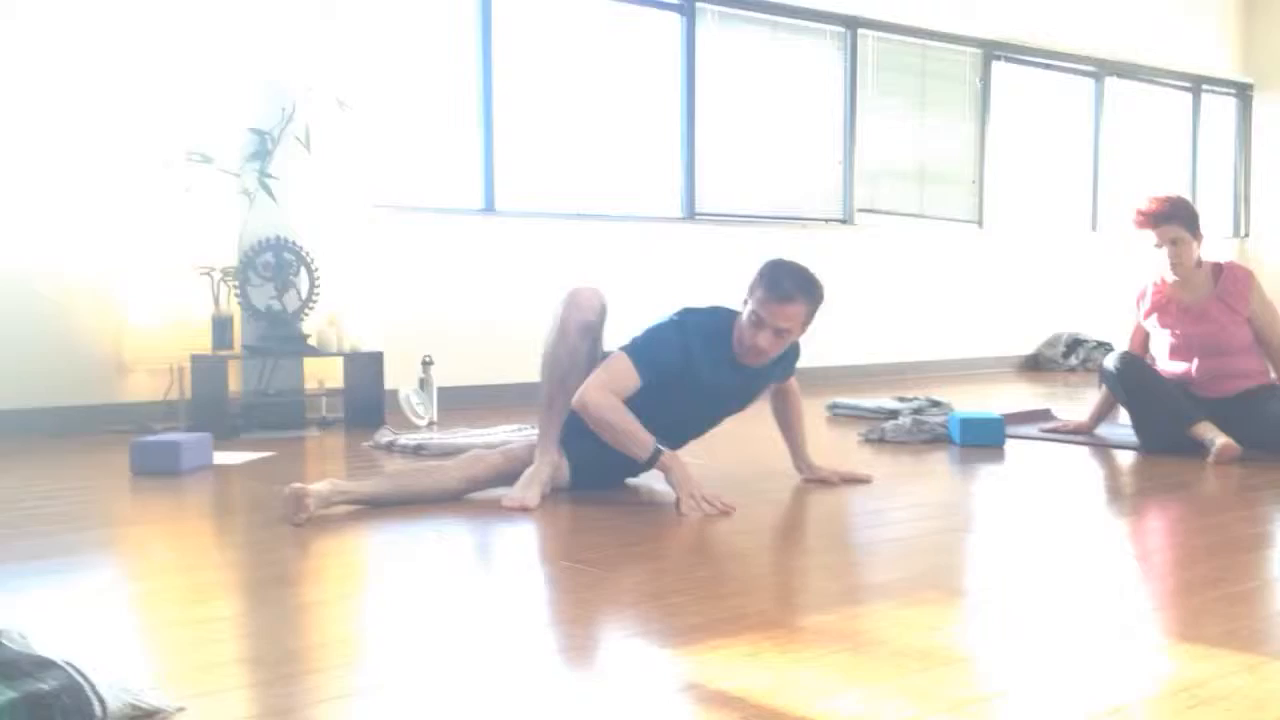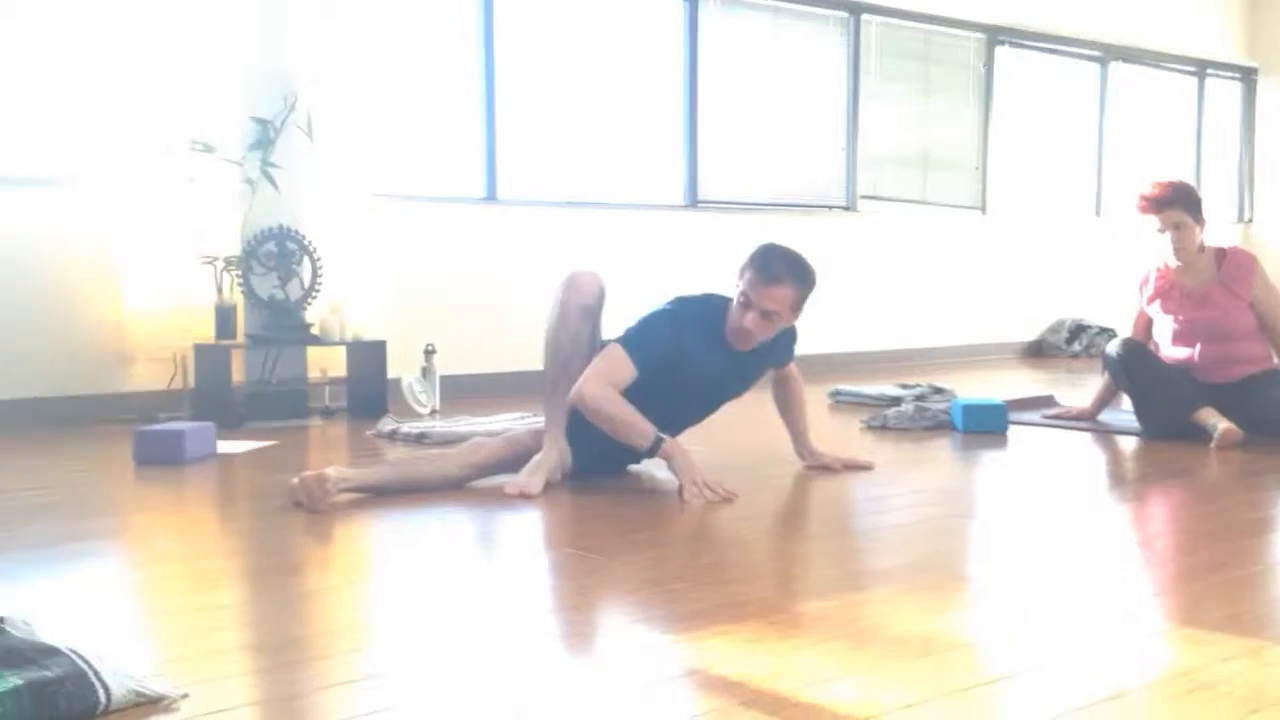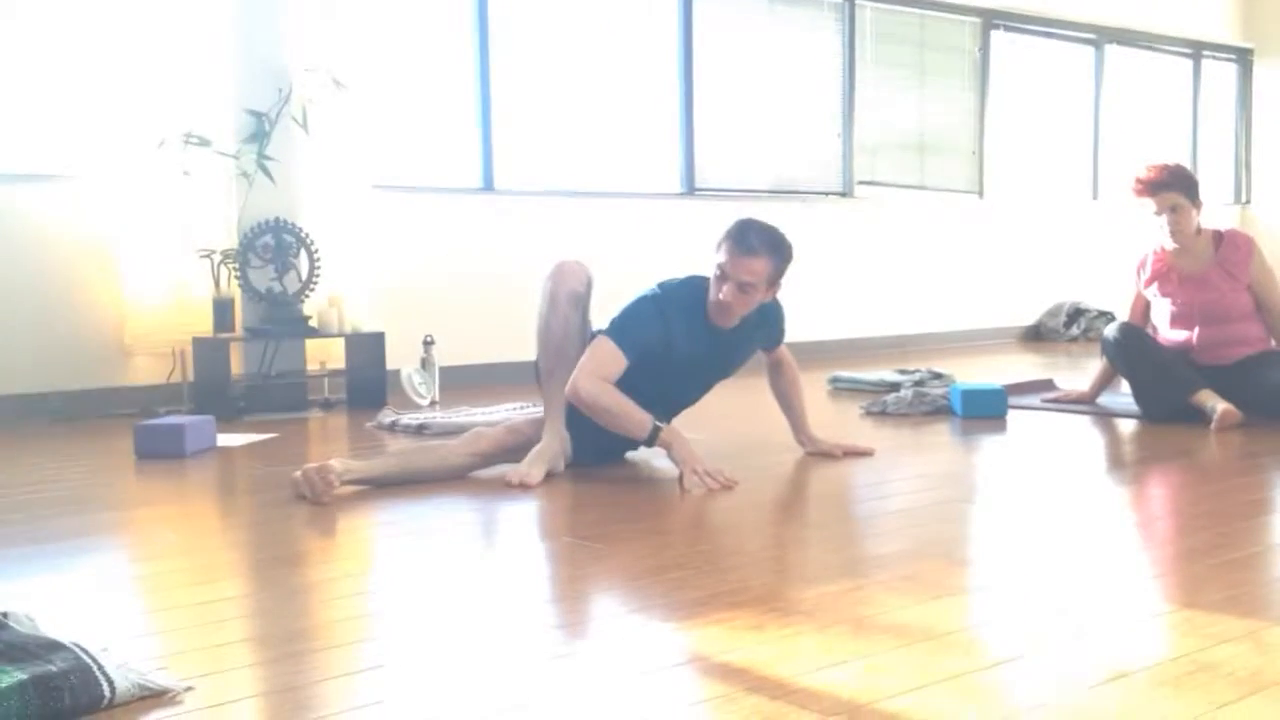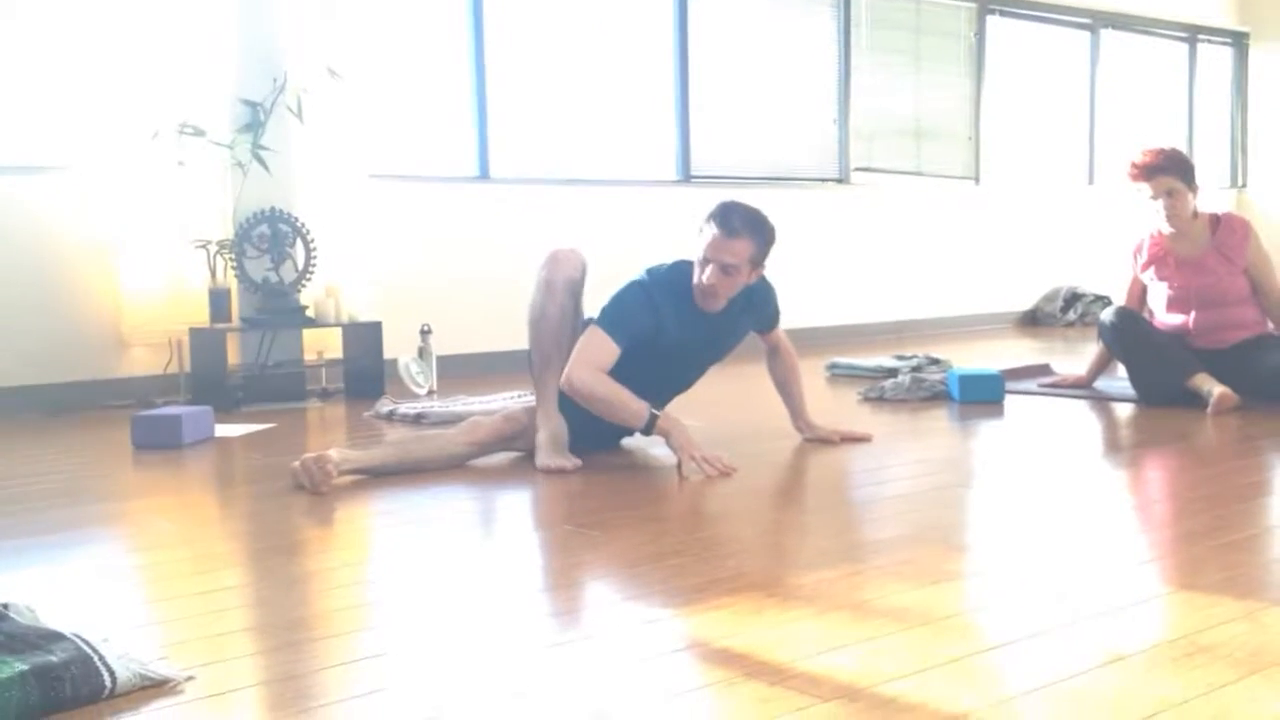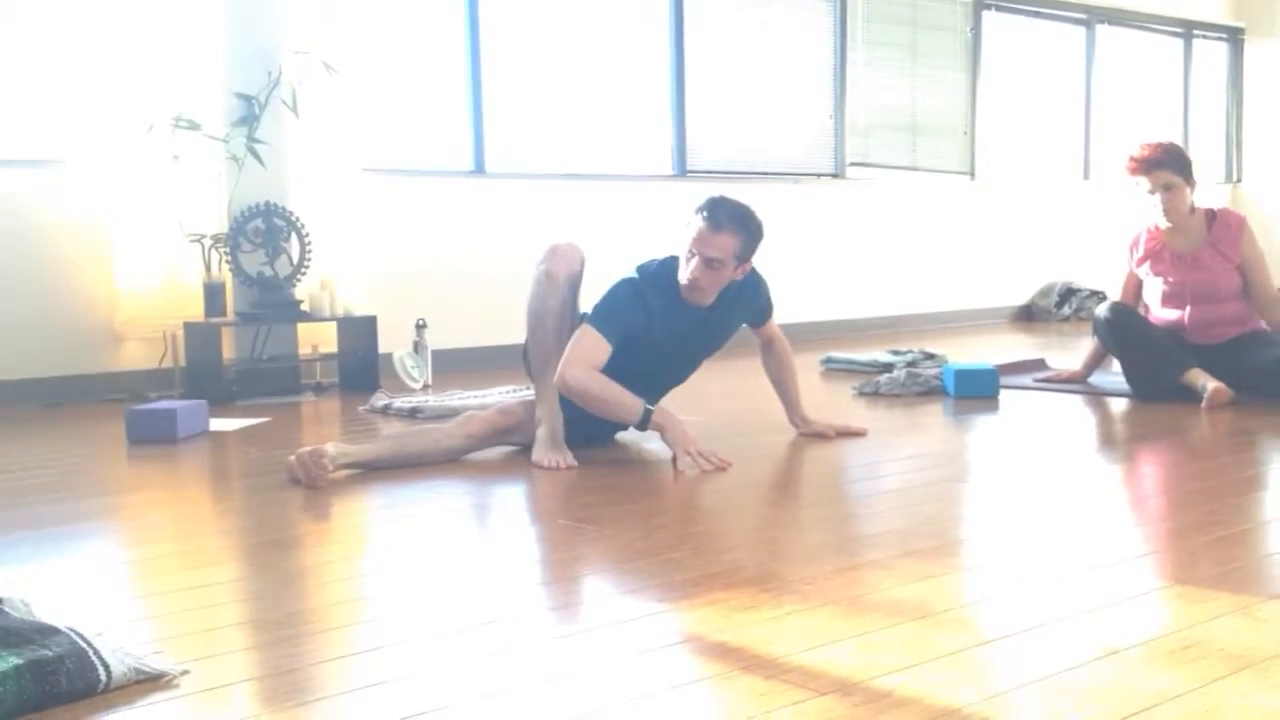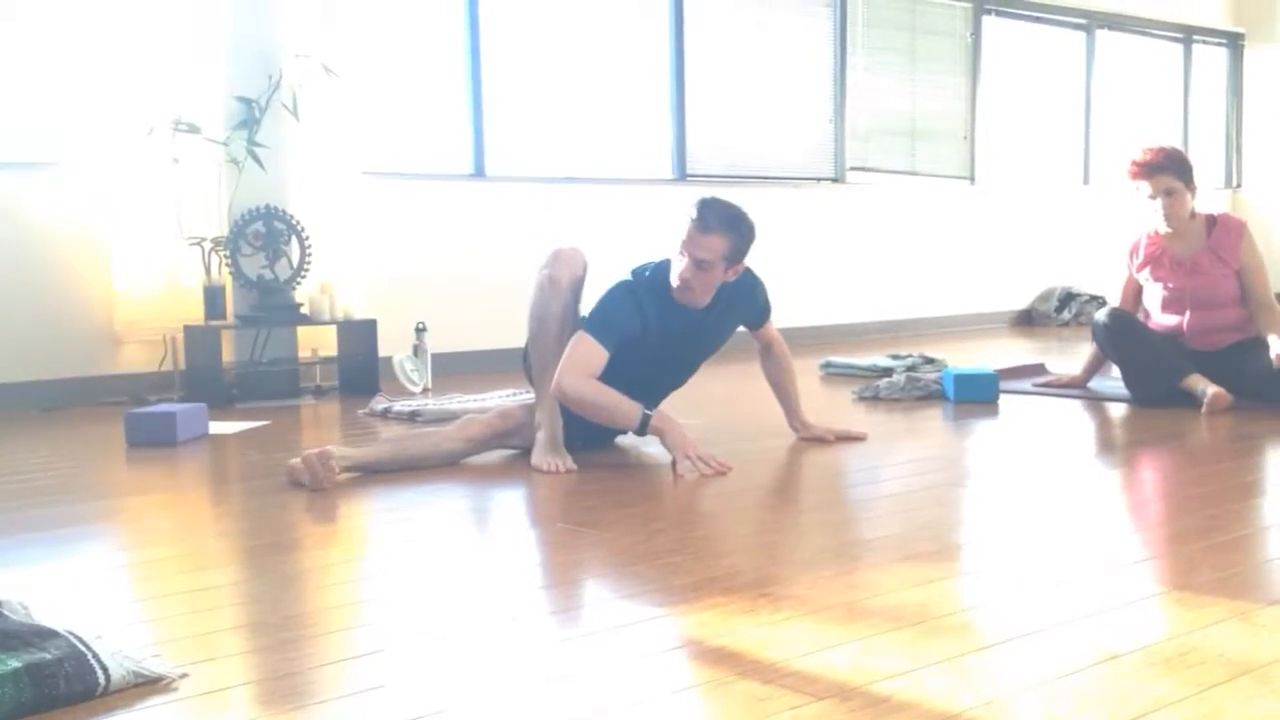
dt=0.3s
person 1, frame 1
left shoulder: (780, 351)
right shoulder: (687, 332)
left elbow: (786, 392)
right elbow: (590, 398)
left wrist: (804, 464)
right wrist: (671, 463)
left hip: (619, 461)
right hip: (588, 428)
left knee: (493, 468)
left ankle: (338, 492)
person 1, frame 2
left shoulder: (777, 336)
right shoulder: (680, 321)
left elbow: (786, 378)
right elbow: (589, 392)
left wrist: (807, 451)
right wrist: (673, 451)
left hip: (623, 450)
right hip: (588, 417)
left knee: (494, 455)
left ankle: (345, 479)
person 1, frame 3
left shoulder: (765, 316)
right shoulder: (663, 304)
left elbow: (780, 364)
right elbow: (584, 387)
left wrist: (806, 437)
right wrist: (672, 439)
left hip: (614, 439)
right hip: (582, 407)
left knee: (497, 443)
left ankle: (347, 470)
right ankle: (552, 438)
person 1, frame 4
left shoulder: (755, 298)
right shoulder: (651, 292)
left elbow: (778, 348)
right elbow: (580, 377)
left wrist: (805, 423)
right wrist: (669, 427)
left hip: (611, 423)
right hip: (573, 392)
left knee: (493, 433)
left ankle: (346, 461)
person 1, frame 5
left shoulder: (748, 290)
right shoulder: (640, 290)
left elbow: (773, 342)
right elbow: (573, 375)
left wrist: (800, 417)
right wrist: (663, 420)
left hip: (610, 414)
right hip: (567, 381)
left knee: (492, 426)
left ankle: (343, 454)
right ankle: (549, 422)
person 1, frame 6
left shoulder: (743, 291)
right shoulder: (634, 295)
left elbow: (772, 345)
right elbow: (571, 383)
left wrist: (800, 423)
right wrist: (663, 425)
left hip: (608, 420)
right hip: (566, 389)
left knee: (493, 429)
left ankle: (344, 459)
right ankle: (548, 427)
person 2, frame 1
left shoulder: (1239, 281)
right shoulder: (1149, 298)
right elbow: (1125, 372)
right wrist: (1090, 422)
left hip: (1246, 403)
right hip: (1179, 407)
right knee: (1116, 363)
right ankle: (1210, 436)
person 2, frame 2
left shoulder: (1242, 267)
right shoulder: (1153, 284)
right elbow: (1127, 359)
right wrist: (1093, 409)
left hip: (1248, 389)
right hip: (1182, 394)
right knee: (1118, 349)
right ankle: (1212, 422)
person 2, frame 3
left shoulder: (1239, 248)
right shoulder: (1149, 267)
right elbow: (1126, 343)
right wrist: (1092, 392)
left hip: (1247, 369)
right hip: (1180, 376)
right knee: (1116, 333)
right ankle: (1211, 404)
person 2, frame 4
left shoulder: (1236, 232)
right shoulder: (1146, 251)
right elbow: (1121, 327)
right wrist: (1089, 376)
left hip: (1244, 353)
right hip: (1175, 359)
right knee: (1113, 318)
right ankle: (1208, 387)
person 2, frame 5
left shoulder: (1231, 228)
right shoulder: (1142, 246)
right elbow: (1116, 322)
right wrist: (1084, 370)
left hip: (1237, 348)
right hip: (1169, 354)
right knee: (1107, 314)
right ankle: (1201, 382)
person 2, frame 6
left shoulder: (1231, 233)
right shoulder: (1141, 251)
right elbow: (1115, 328)
right wrist: (1083, 376)
left hip: (1235, 354)
right hip: (1169, 359)
right knee: (1106, 320)
right ankle: (1202, 388)
